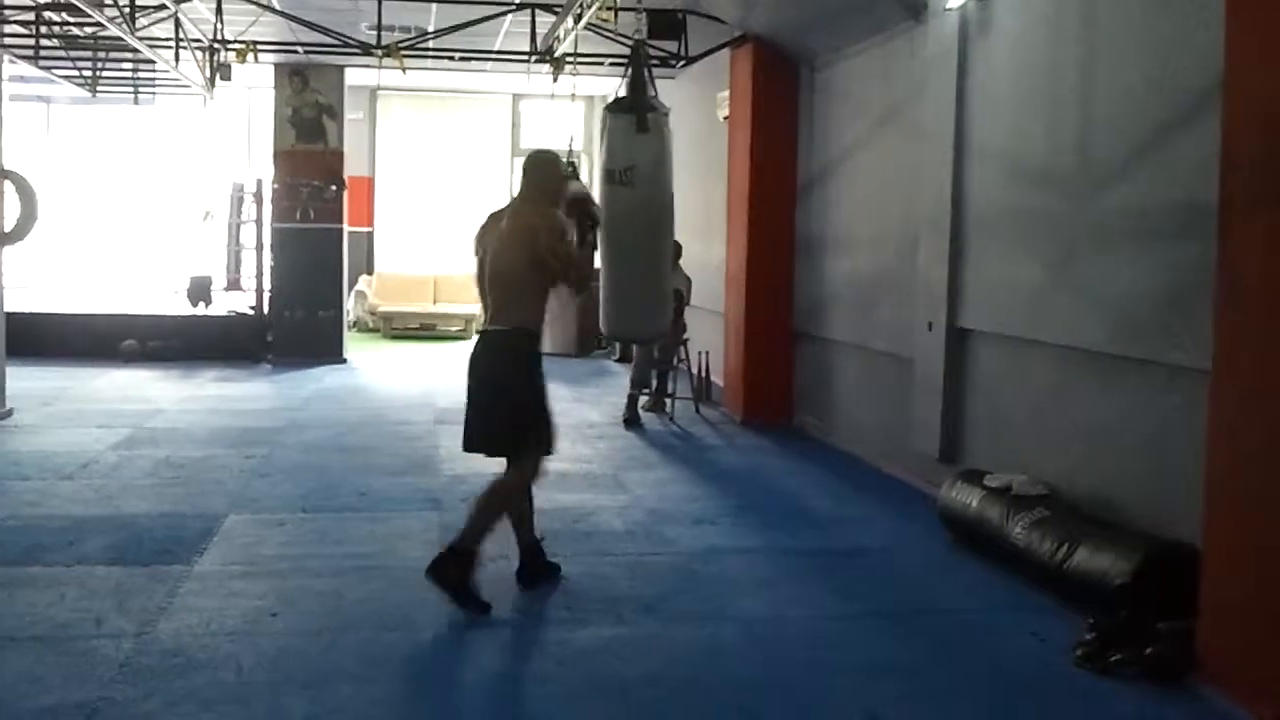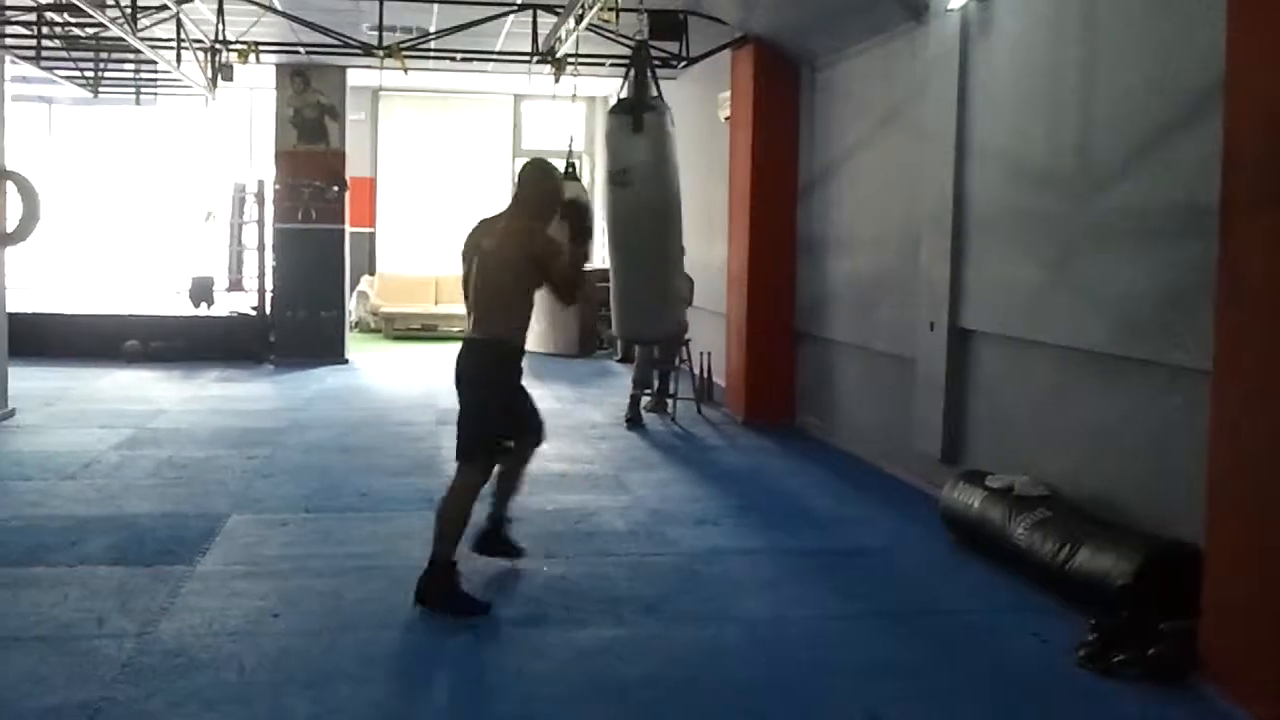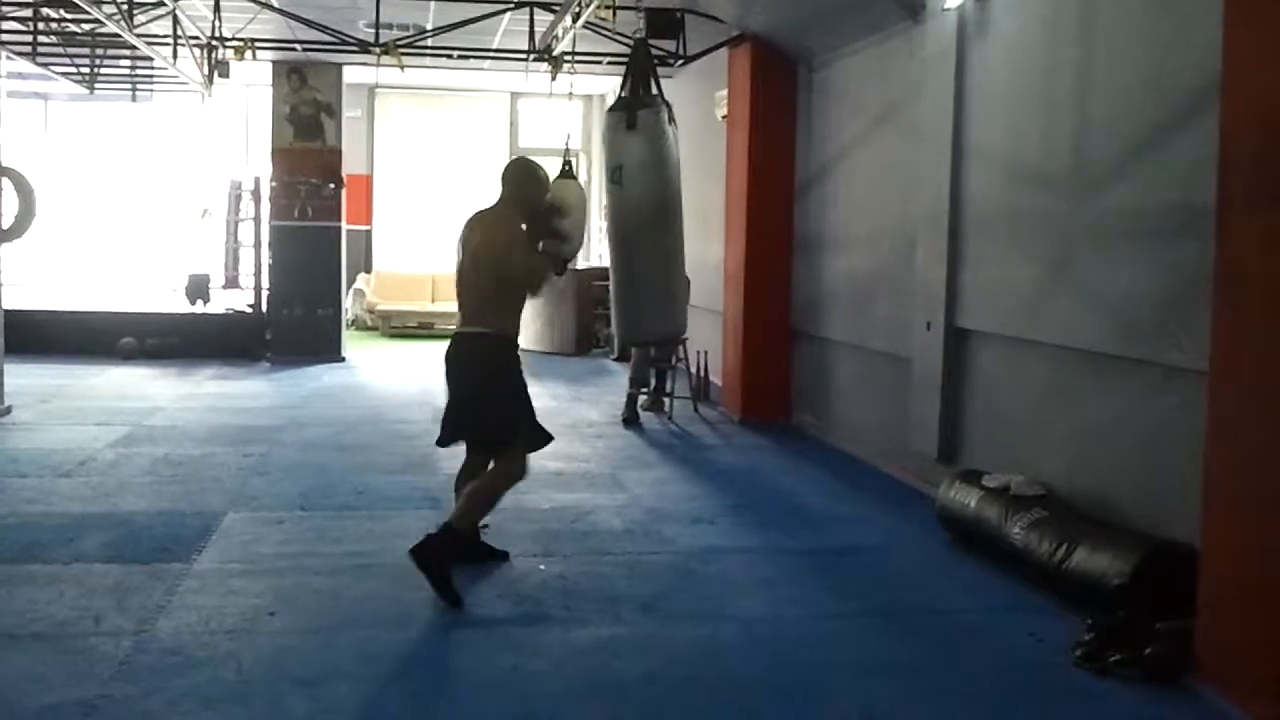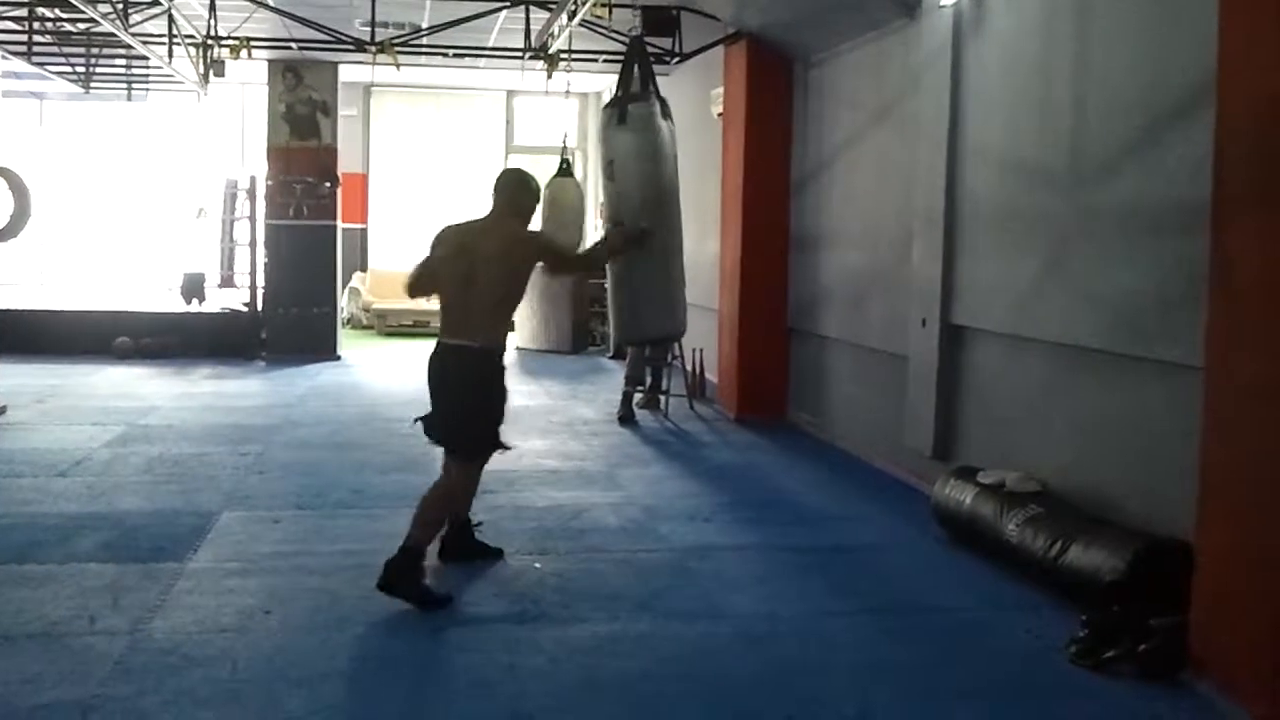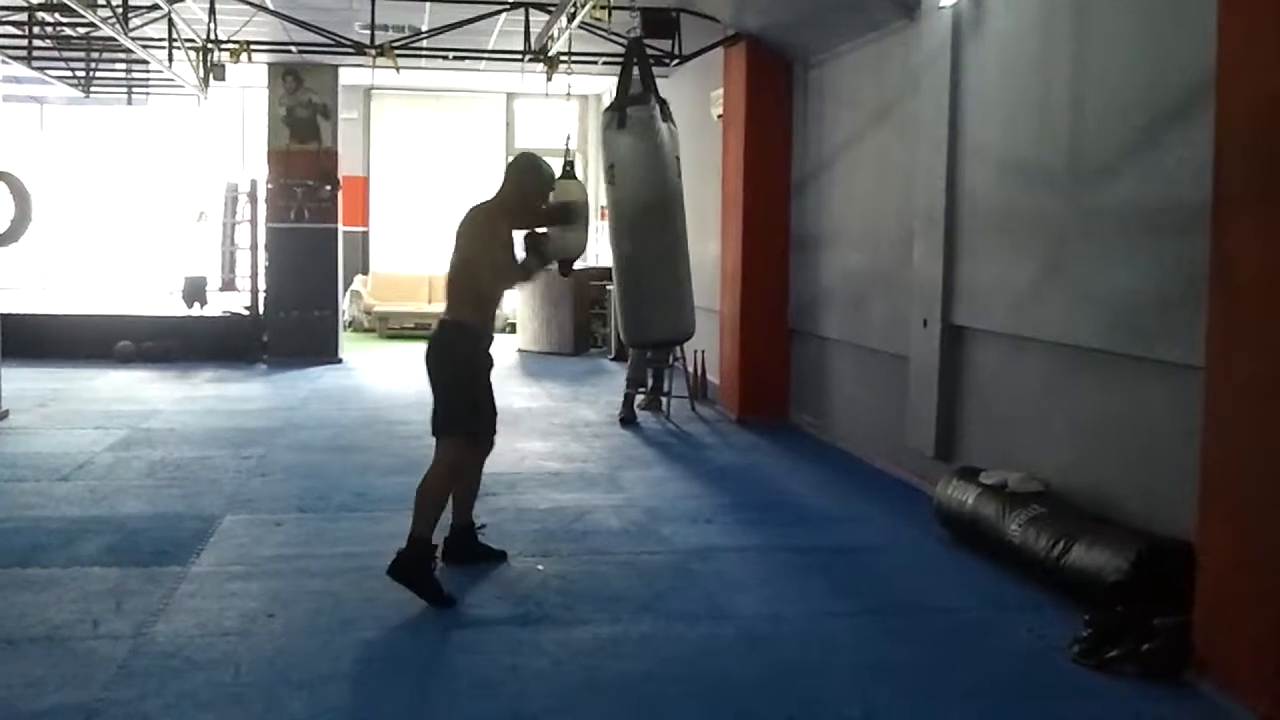
dt=0.2s
person 1, frame 1
left shoulder: (493, 224)
right shoulder: (543, 221)
right elbow: (579, 280)
left wrist: (550, 271)
right wrist: (578, 243)
left hip: (492, 347)
right hip: (514, 351)
left knee: (525, 456)
right knee: (523, 466)
left ankle: (531, 558)
right ankle: (455, 562)
person 1, frame 2
left shoulder: (484, 230)
right shoulder: (525, 235)
right elbow: (569, 293)
left wrist: (555, 252)
right wrist: (579, 247)
left hip: (485, 355)
right hip: (492, 360)
left knee: (530, 431)
right knee: (474, 469)
left ankle: (494, 528)
right ankle: (437, 581)
person 1, frame 3
left shoulder: (478, 225)
right shoulder: (511, 230)
right elbow: (529, 282)
left wrist: (536, 241)
right wrist: (551, 250)
left hip: (465, 348)
right hip: (491, 354)
left knee: (482, 453)
right knee: (512, 463)
left ankle: (464, 538)
right ankle: (440, 544)
person 1, frame 4
left shoulder: (451, 237)
right shoulder: (527, 242)
left elbow: (415, 286)
right elbow: (581, 263)
right wrist: (618, 238)
left hip: (449, 357)
right hip: (478, 365)
left knee: (470, 456)
right knee: (459, 469)
left ankle: (459, 536)
right ankle: (403, 568)
person 1, frame 5
left shoulder: (491, 216)
right shoulder: (491, 220)
right elbow: (491, 282)
left wrist: (551, 217)
right wrist: (535, 263)
left hip: (465, 345)
right hip: (458, 345)
left knee: (476, 441)
right knee: (455, 448)
left ankle: (461, 536)
right ankle: (415, 558)
